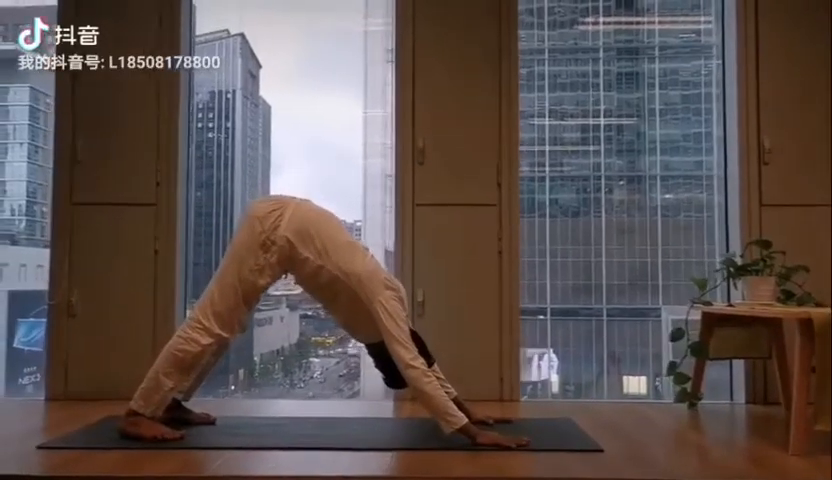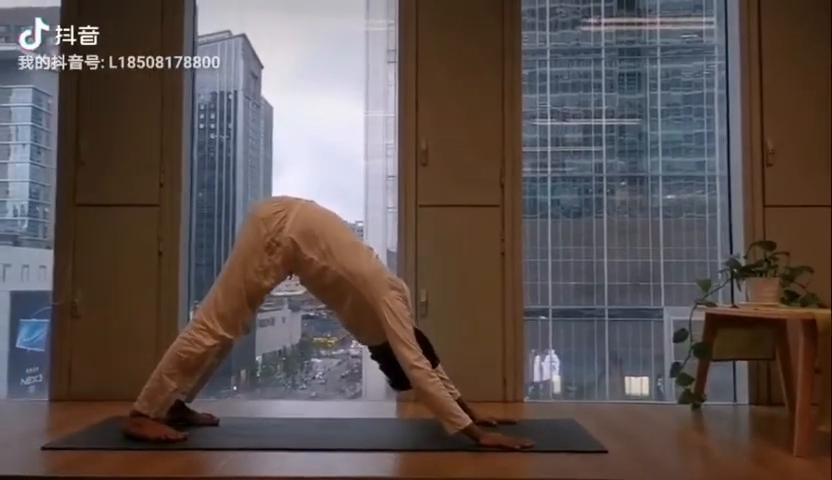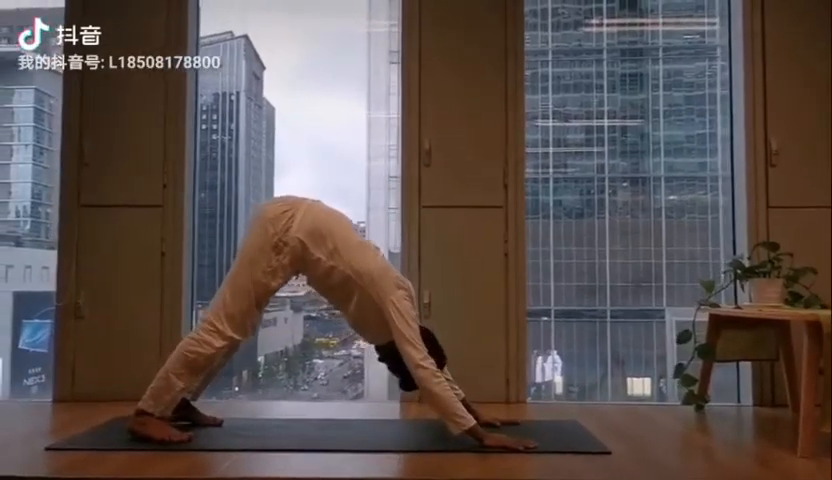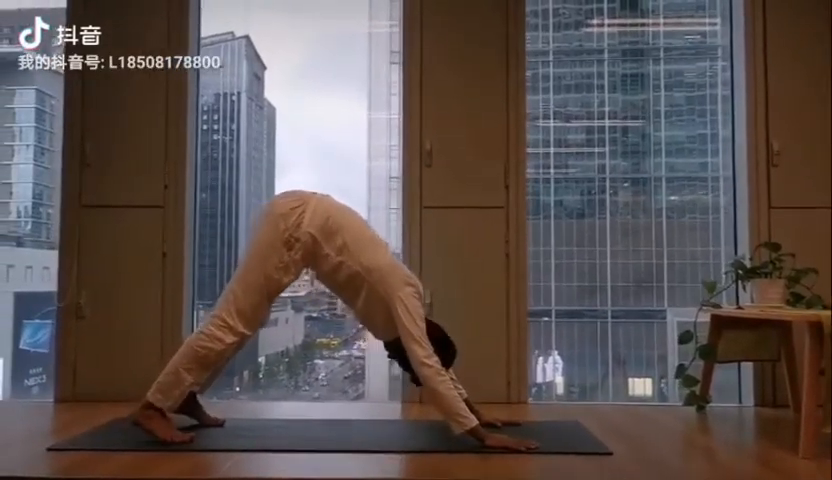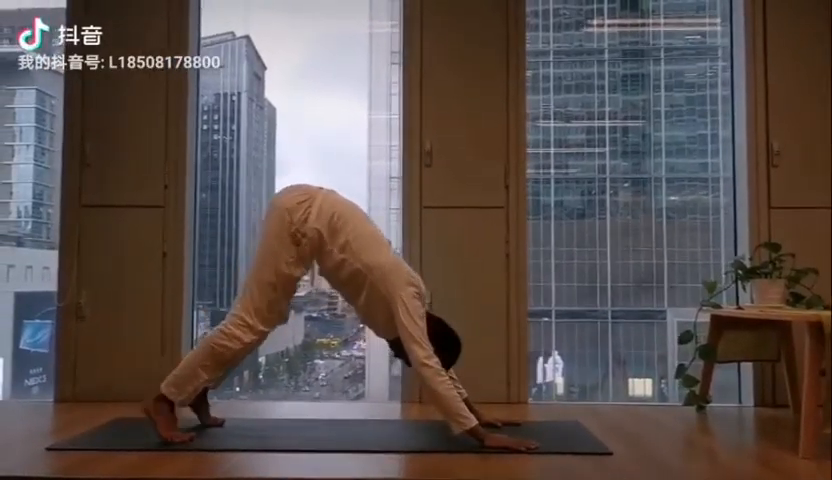
dt=0.3s
person 1, frame 1
left shoulder: (388, 300)
right shoulder: (382, 299)
left elbow: (422, 363)
right elbow: (414, 368)
left wrist: (467, 413)
right wrist: (471, 431)
left hip: (284, 226)
right hip: (275, 227)
left knee: (221, 325)
right knee: (212, 324)
left ankle: (169, 404)
right ankle: (139, 413)
person 1, frame 2
left shoulder: (391, 302)
right shoulder: (387, 300)
left elbow: (427, 365)
right elbow: (418, 370)
left wrist: (470, 413)
right wrist: (475, 432)
left hip: (288, 228)
right hip: (278, 229)
left knee: (225, 326)
right knee: (216, 325)
left ankle: (173, 404)
right ankle: (143, 414)
person 1, frame 3
left shoulder: (396, 302)
right shoulder: (394, 299)
left elbow: (430, 366)
right elbow: (424, 370)
left wrist: (474, 414)
right wrist: (479, 434)
left hip: (293, 225)
right hip: (286, 227)
left knee: (232, 326)
right knee: (224, 325)
left ankle: (179, 402)
right ankle: (147, 413)
person 1, frame 4
left shoulder: (406, 297)
right shoulder: (404, 298)
left elbow: (433, 364)
right elbow: (428, 368)
left wrist: (475, 413)
right wrist: (481, 433)
left hip: (303, 220)
right hip: (297, 221)
left knee: (241, 321)
right knee: (234, 322)
left ankle: (185, 397)
right ankle: (154, 407)
person 1, frame 5
left shoulder: (407, 298)
right shoulder: (405, 298)
left elbow: (435, 364)
right elbow: (428, 367)
left wrist: (474, 413)
right wrist: (480, 434)
left hip: (307, 211)
right hip: (302, 214)
left knee: (265, 318)
right knee: (252, 321)
left ankle: (196, 391)
right ankle: (166, 400)
